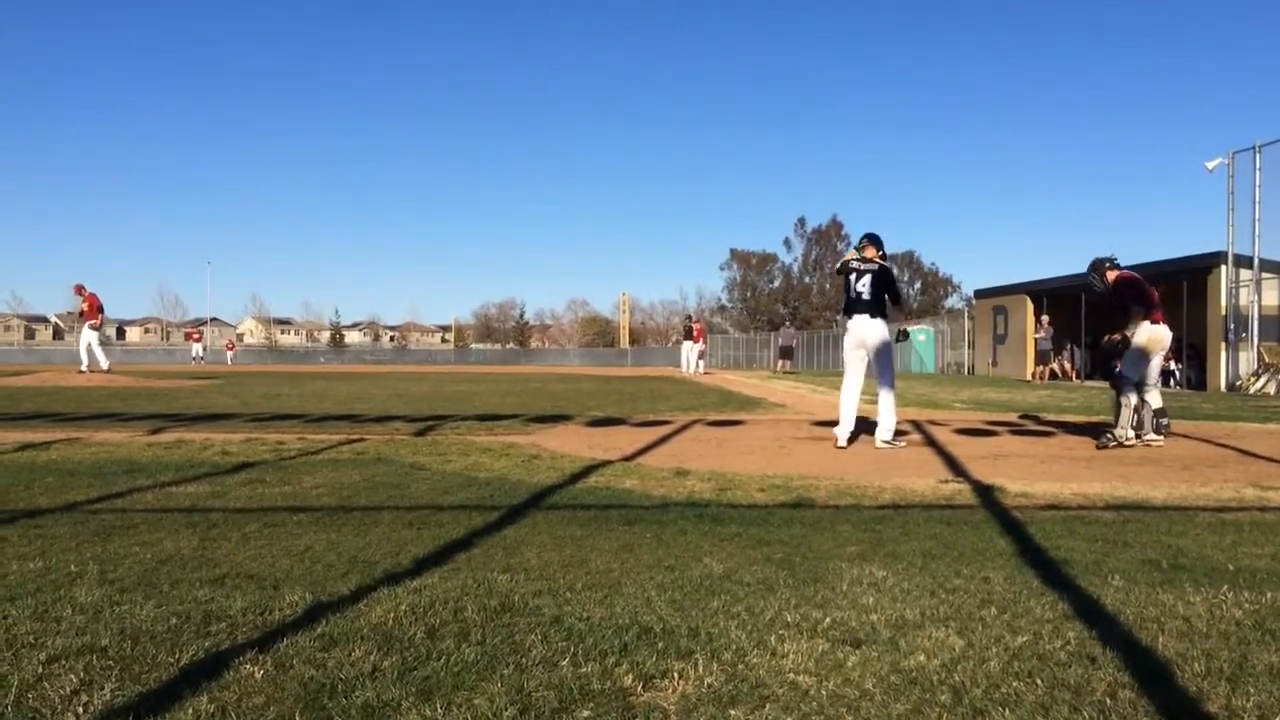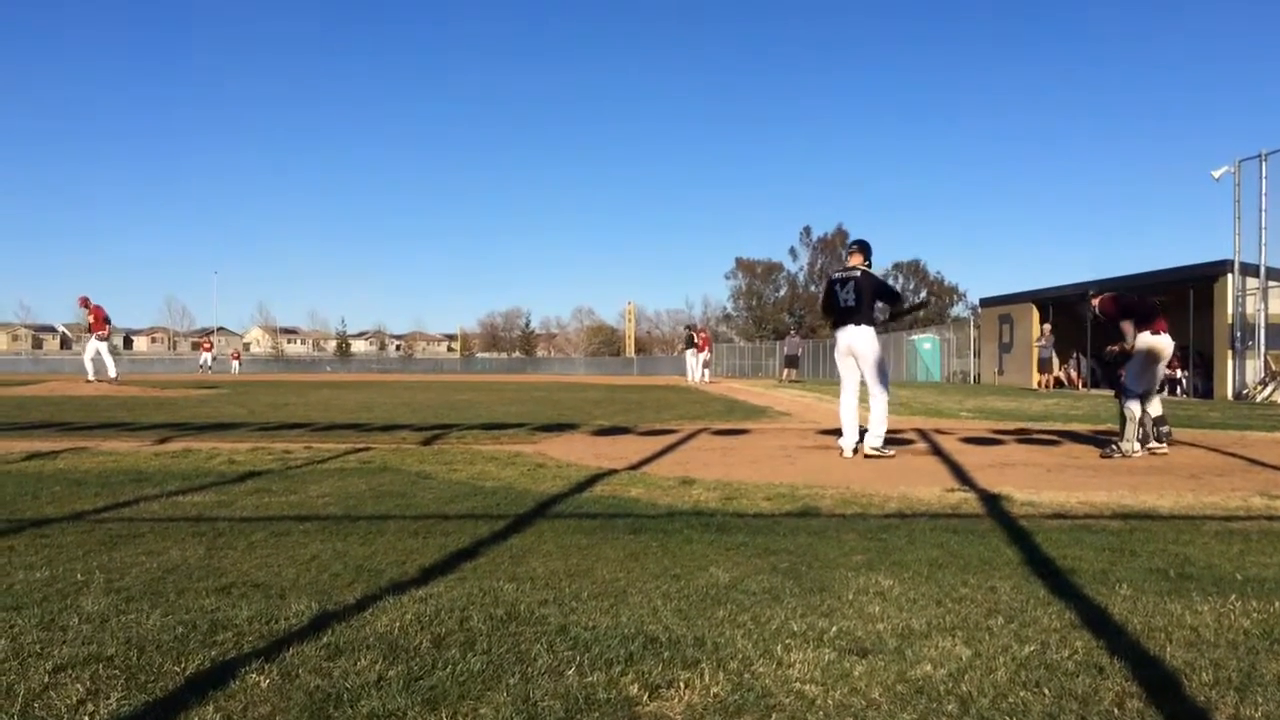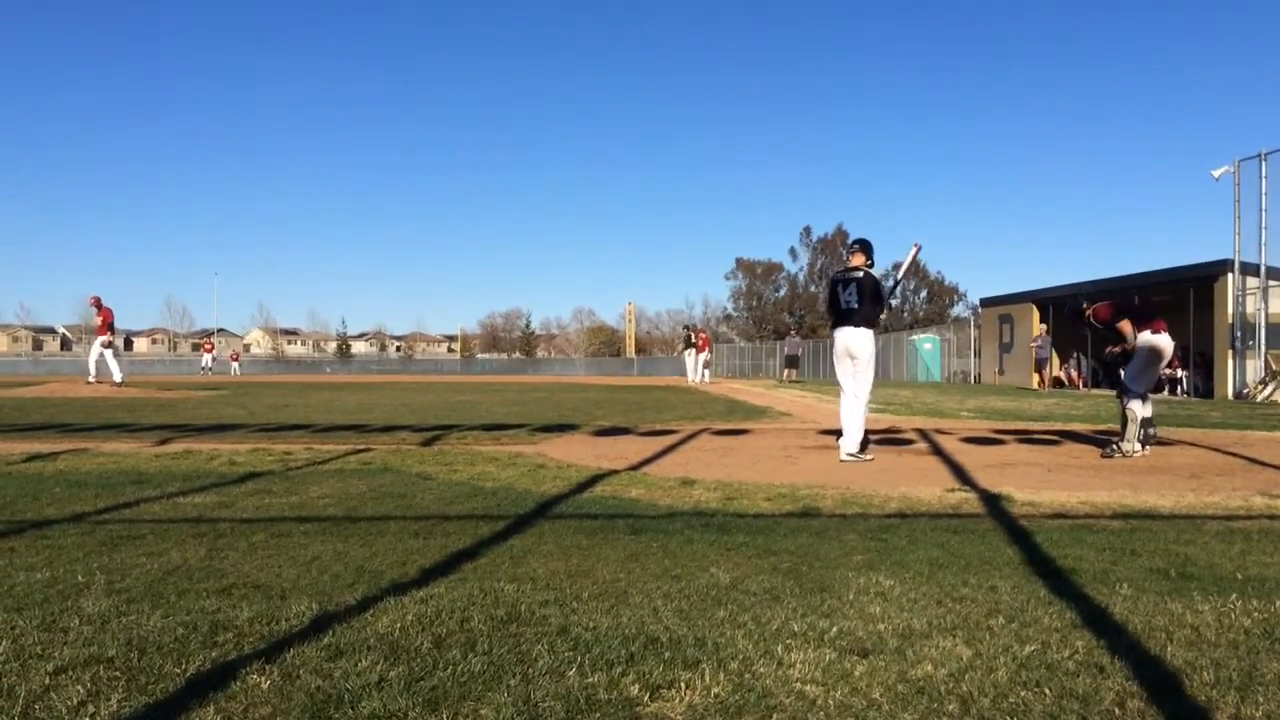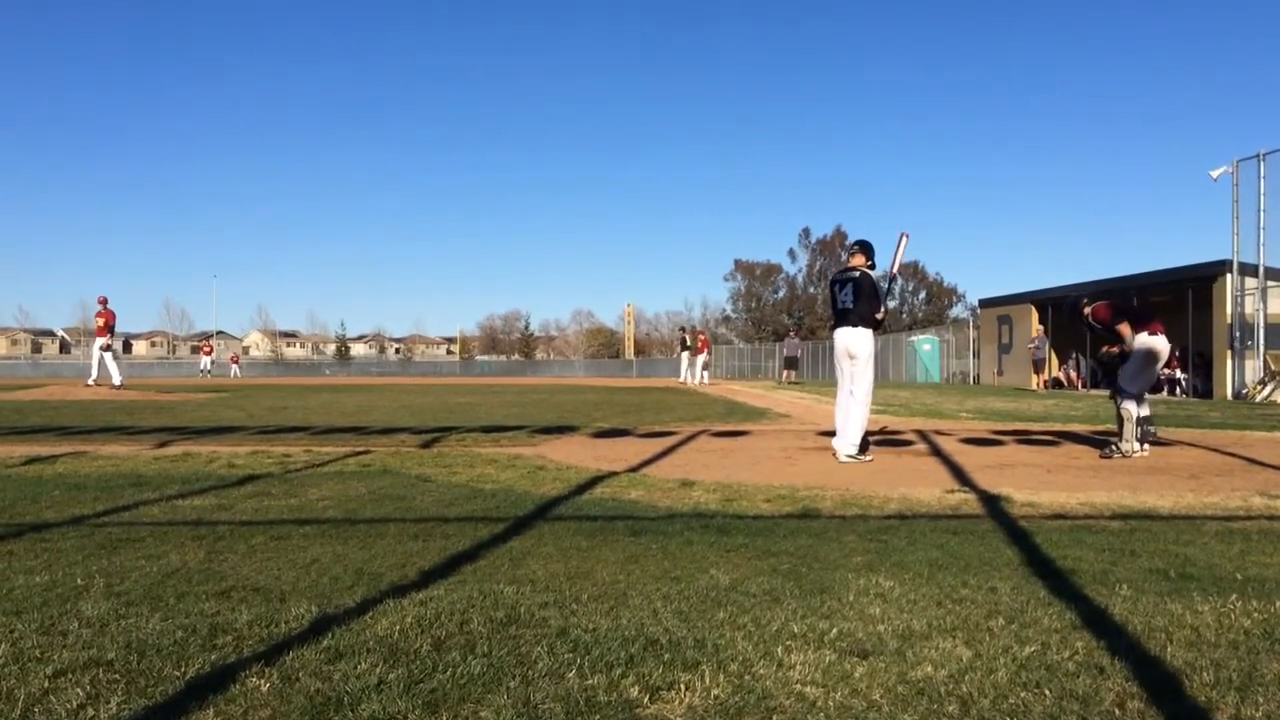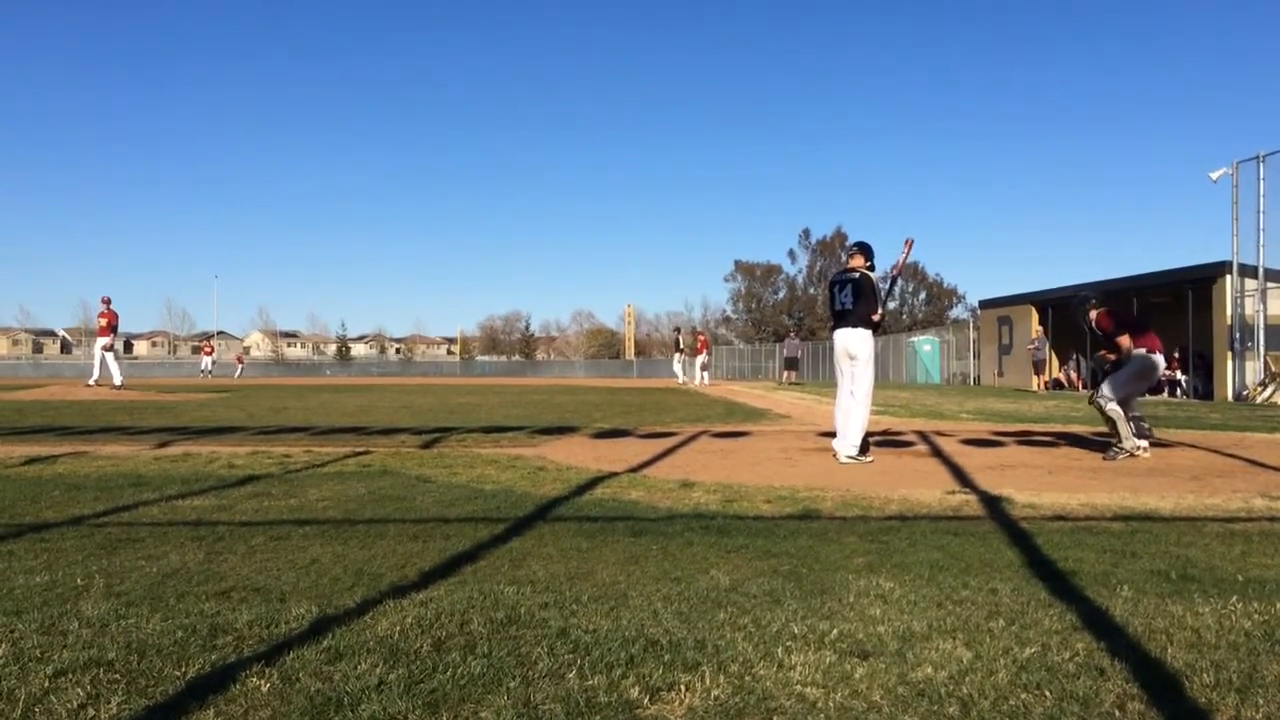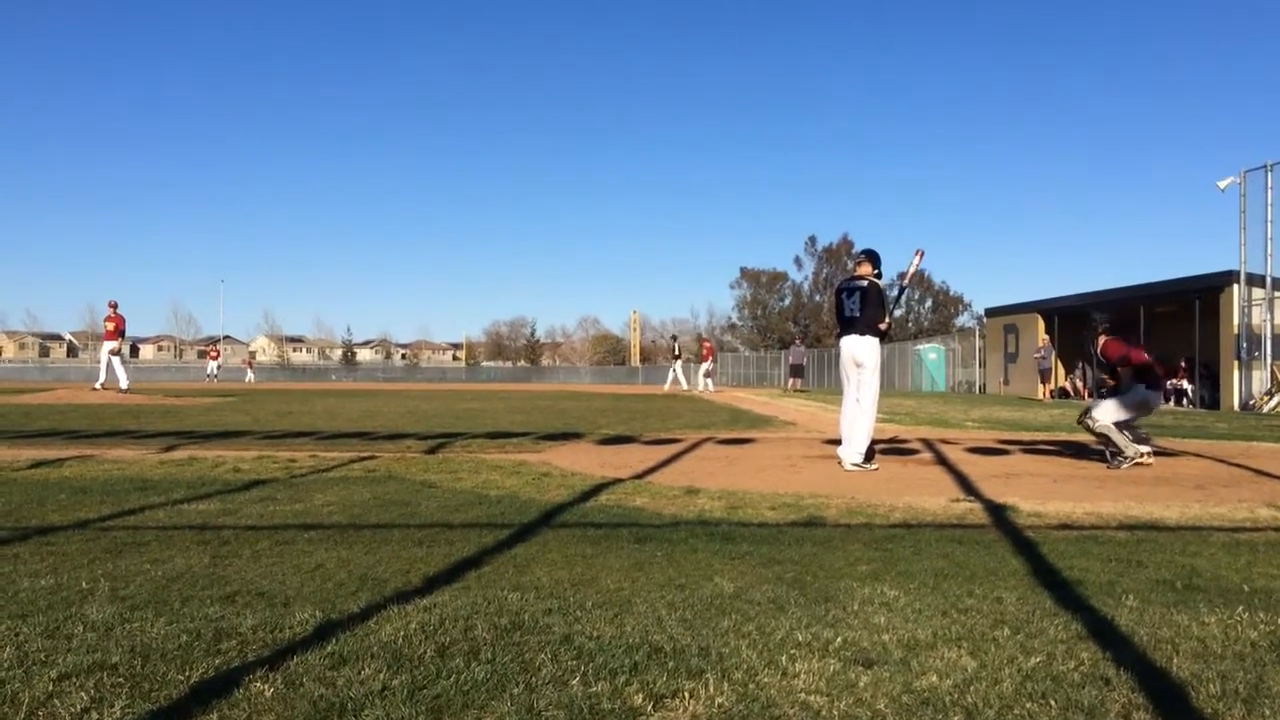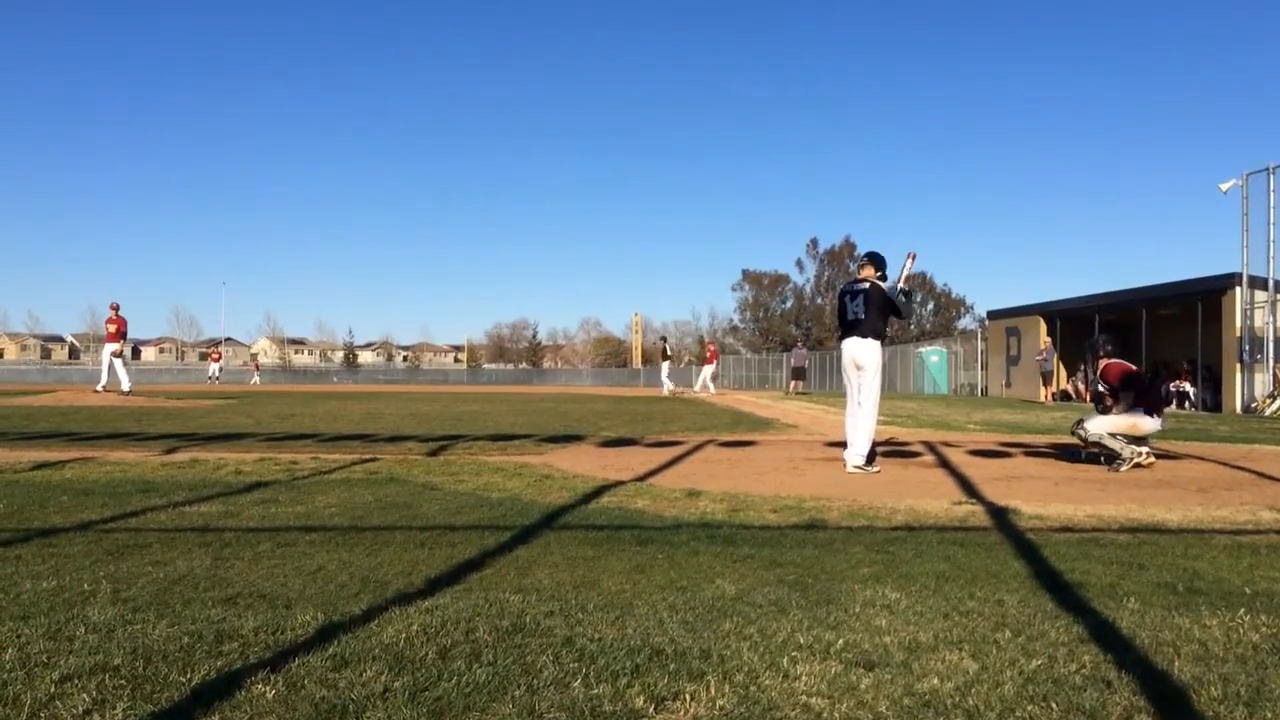
dt=0.4s
person 1, frame 1
left shoulder: (850, 265)
right shoulder: (884, 270)
left elbow: (840, 266)
right elbow: (896, 303)
left wrist: (857, 250)
left hip: (853, 326)
right hip: (876, 326)
left knee: (851, 381)
right knee: (885, 383)
left ankle: (843, 433)
right ankle: (884, 436)
person 1, frame 2
left shoulder: (833, 279)
right shoulder: (867, 277)
left elbow: (826, 313)
right elbow: (896, 298)
left hip: (841, 336)
right hip: (863, 333)
left knee: (848, 391)
right knee: (878, 390)
left ankle: (848, 444)
right ankle: (874, 442)
person 1, frame 3
left shoulder: (835, 278)
right shoulder: (869, 278)
left elbow: (831, 312)
right elbow: (880, 314)
right wrist: (872, 318)
left hip: (839, 335)
right hip: (860, 335)
left knee: (847, 391)
right knee: (860, 392)
left ankle: (849, 440)
right ankle: (850, 447)
person 1, frame 4
left shoulder: (835, 279)
right shoulder: (866, 277)
left elbow: (835, 310)
right elbow: (879, 314)
right wrist: (876, 320)
left hip: (839, 335)
right hip: (860, 335)
left knee: (844, 391)
right knee: (860, 392)
left ankle: (841, 443)
right ankle: (850, 448)
person 1, frame 5
left shoulder: (835, 279)
right shoulder: (866, 278)
left elbow: (834, 312)
right elbow: (875, 315)
right wrist: (876, 320)
left hip: (839, 335)
right hip: (860, 335)
left knee: (844, 391)
right knee: (861, 392)
left ankle: (842, 444)
right ankle: (851, 449)
person 1, frame 6
left shoulder: (842, 287)
right shoulder: (874, 286)
left elbow: (840, 320)
right elbow: (882, 325)
right wrist: (885, 327)
left hip: (845, 343)
right hip: (867, 343)
left knee: (849, 398)
right knee: (866, 400)
left ankle: (847, 451)
right ankle: (856, 456)
person 1, frame 7
left shoulder: (845, 289)
right shoulder: (879, 289)
right elbow: (905, 313)
right wrist: (903, 294)
left hip: (847, 345)
right hip: (869, 346)
left knee: (853, 401)
right knee: (868, 402)
left ankle: (853, 453)
right ankle: (858, 458)
person 2, frame 1
left shoulder: (1122, 280)
right shoulder: (1129, 280)
left elbow: (1138, 310)
left wrist: (1125, 334)
right wrist: (1122, 334)
left hip: (1149, 331)
right hip: (1161, 332)
left knee: (1125, 379)
right knee: (1149, 385)
left ankle: (1124, 432)
right ankle: (1154, 433)
person 2, frame 2
left shoulder: (1105, 303)
right shoulder: (1117, 300)
left elbow: (1128, 326)
left wrist: (1125, 347)
right wrist: (1122, 347)
left hip: (1150, 340)
right hip: (1164, 341)
left knee: (1128, 391)
right knee: (1149, 392)
left ankle: (1129, 445)
right ankle: (1157, 441)
person 2, frame 3
left shoulder: (1098, 312)
right shoulder: (1108, 309)
left elbow: (1128, 329)
left wrist: (1125, 348)
right wrist: (1121, 348)
left hip: (1150, 340)
right hip: (1164, 341)
left knee: (1130, 391)
right knee: (1141, 391)
left ankle: (1129, 445)
right ankle: (1143, 441)
person 2, frame 4
left shoulder: (1097, 311)
right shoulder: (1103, 310)
left elbow: (1127, 332)
left wrist: (1122, 350)
right wrist: (1118, 349)
left hip: (1147, 342)
right hip: (1159, 342)
left knee: (1125, 392)
right knee: (1138, 393)
left ankle: (1126, 446)
right ankle: (1141, 443)
person 2, frame 5
left shoulder: (1101, 317)
right shoulder: (1107, 316)
left elbow: (1127, 346)
left wrist: (1117, 360)
right wrist: (1112, 358)
left hip: (1144, 356)
right hip: (1155, 358)
left knee: (1102, 396)
right knee: (1122, 400)
left ankle: (1127, 444)
right ankle: (1140, 444)
person 2, frame 6
left shoulder: (1108, 345)
right shoulder: (1115, 343)
left elbow: (1127, 378)
left wrist: (1116, 388)
left hip: (1144, 392)
right hip: (1151, 391)
left knee: (1090, 418)
right knee: (1112, 417)
left ankle: (1131, 452)
right ankle: (1142, 449)
person 2, frame 7
left shoulder: (1111, 369)
right shoulder: (1110, 367)
left elbow: (1125, 405)
left hip: (1144, 417)
right hip: (1148, 416)
left knee: (1081, 429)
left ankle: (1130, 453)
right ankle: (1141, 450)
